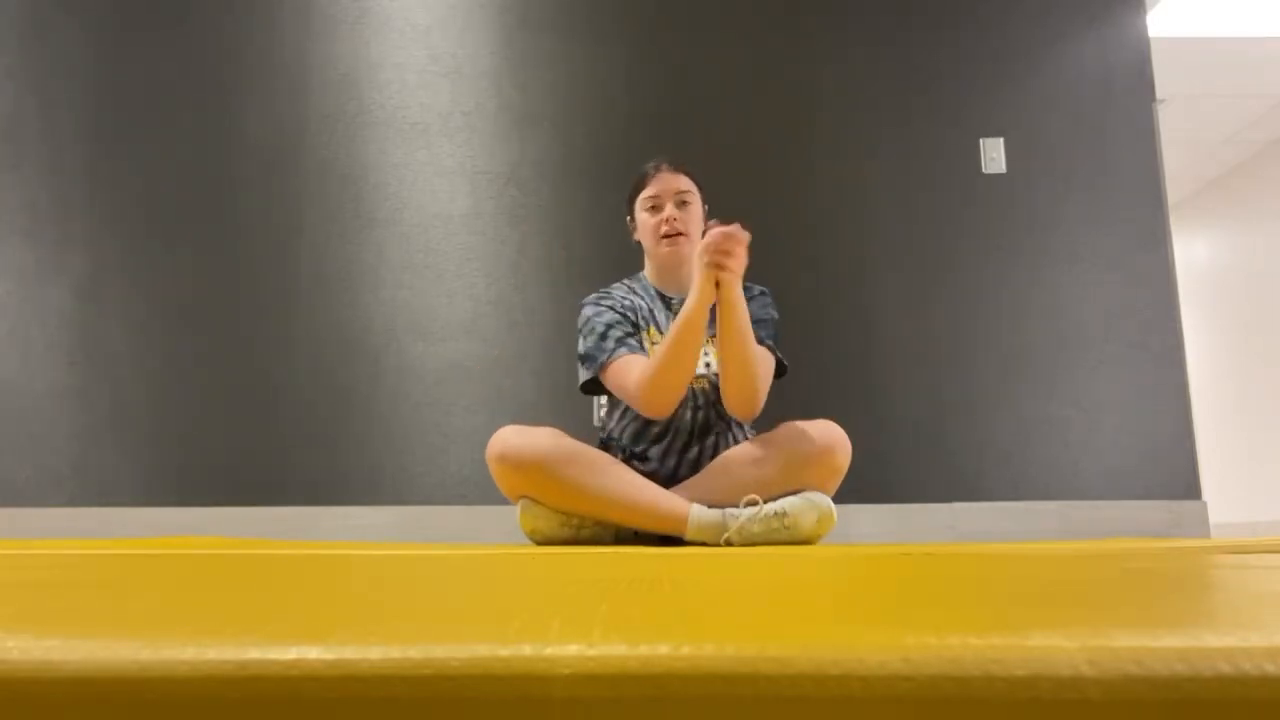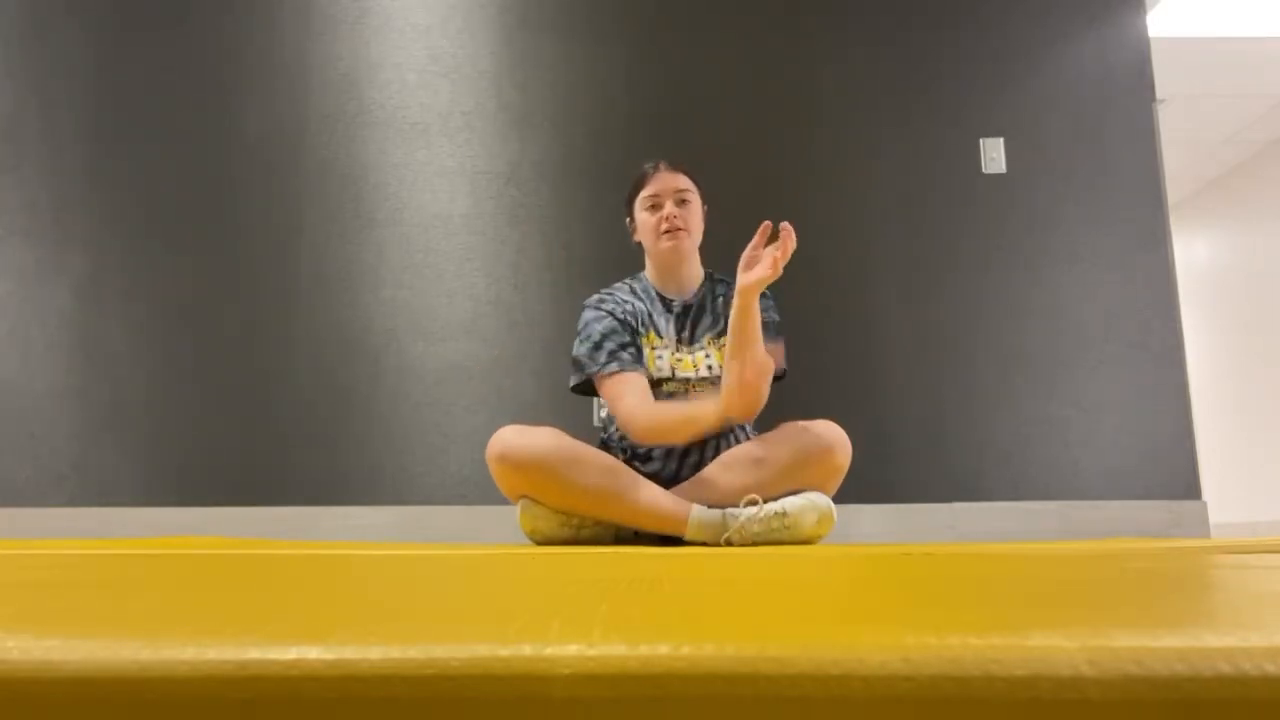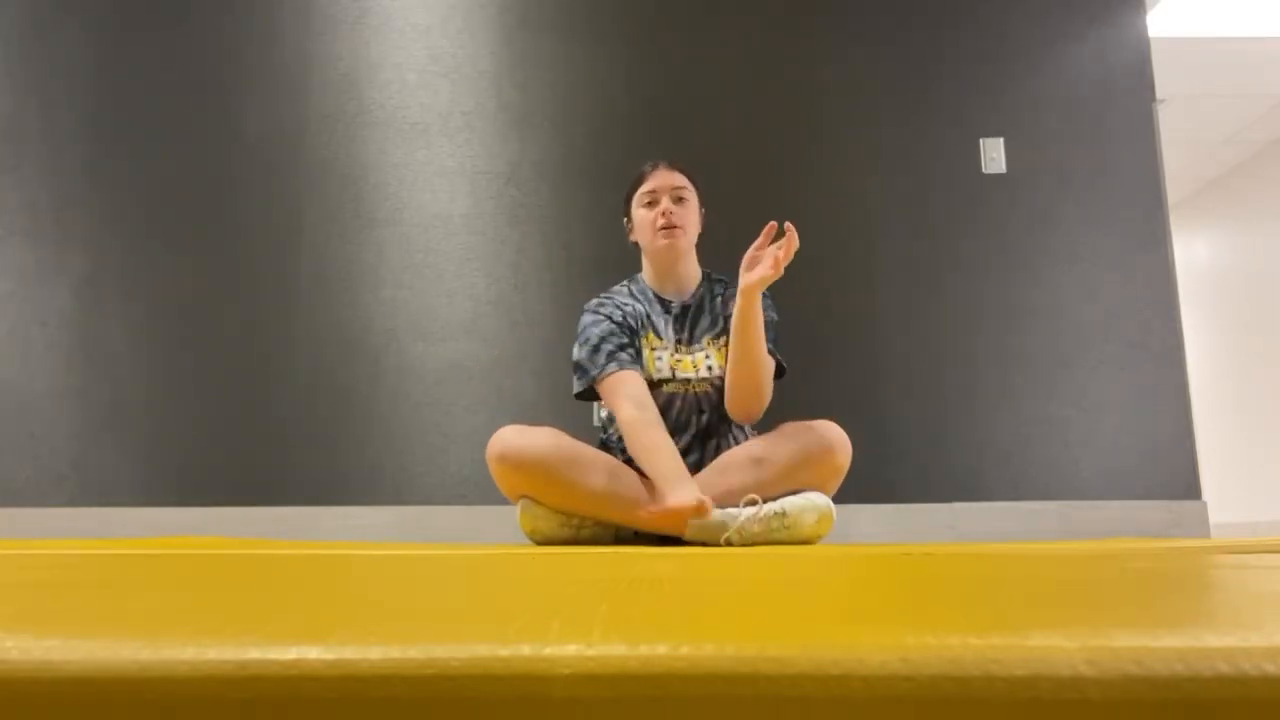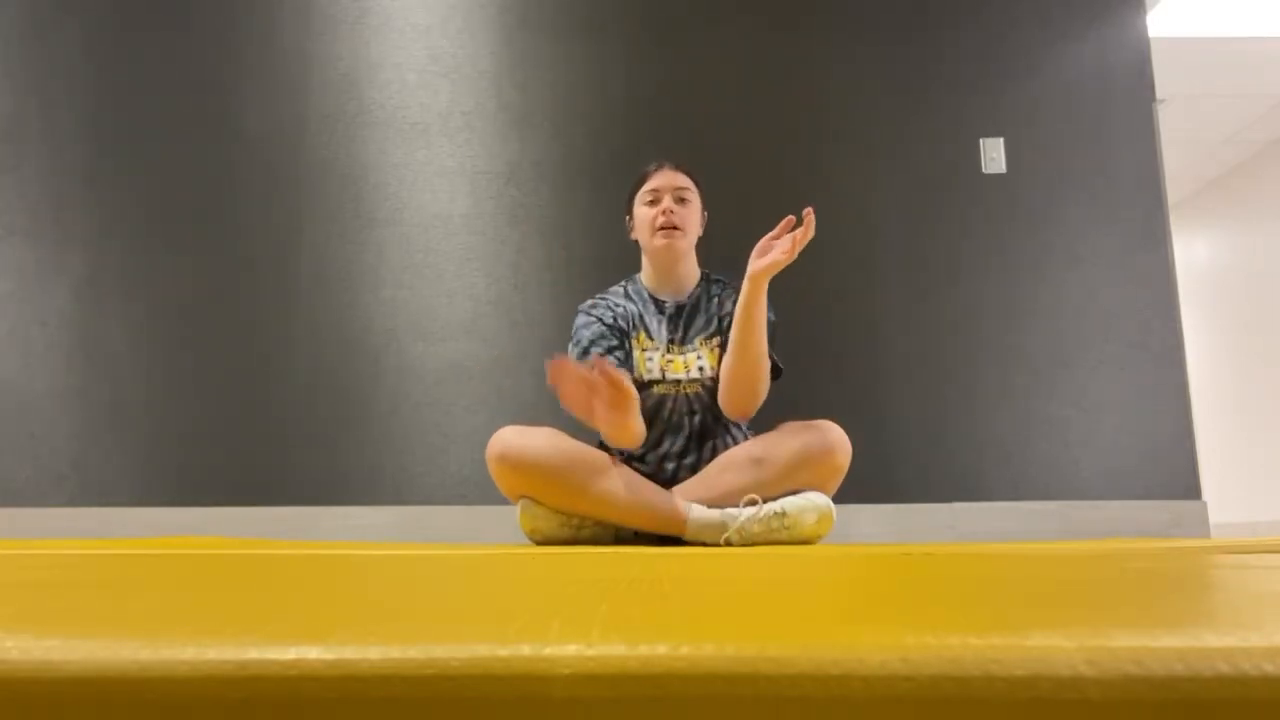
dt=0.2s
person 1, frame 1
left shoulder: (751, 302)
right shoulder: (606, 309)
left elbow: (745, 406)
right elbow: (652, 400)
left wrist: (730, 291)
right wrist: (701, 294)
right hip: (628, 483)
left knee: (827, 443)
right knee: (509, 447)
left ankle: (612, 521)
right ankle: (721, 524)
person 1, frame 2
left shoulder: (743, 303)
right shoulder: (606, 311)
left elbow: (745, 409)
right elbow: (638, 419)
left wrist: (747, 294)
right wrist: (718, 406)
right hip: (633, 484)
left knee: (828, 443)
right knee: (509, 447)
left ankle: (611, 522)
right ankle: (734, 521)
person 1, frame 3
left shoulder: (737, 303)
right shoulder: (606, 314)
left elbow: (746, 409)
right elbow: (635, 411)
left wrist: (749, 292)
right wrist: (679, 488)
right hip: (635, 483)
left knee: (828, 443)
right knee: (509, 446)
left ankle: (609, 521)
right ankle: (725, 523)
person 1, frame 4
left shoulder: (734, 303)
right shoulder: (600, 314)
left elbow: (740, 406)
right elbow: (627, 432)
left wrist: (756, 280)
right wrist: (619, 415)
right hip: (631, 488)
left knee: (828, 442)
right knee: (509, 447)
left ankle: (607, 521)
right ankle: (722, 524)
